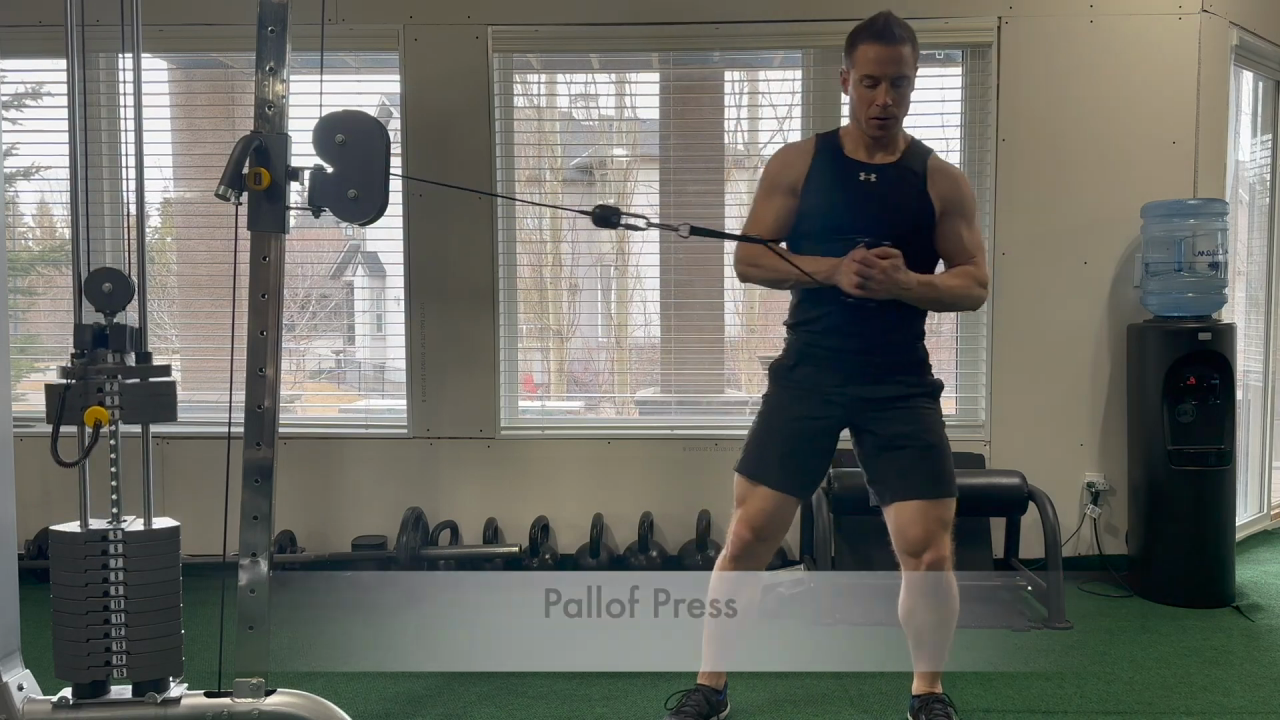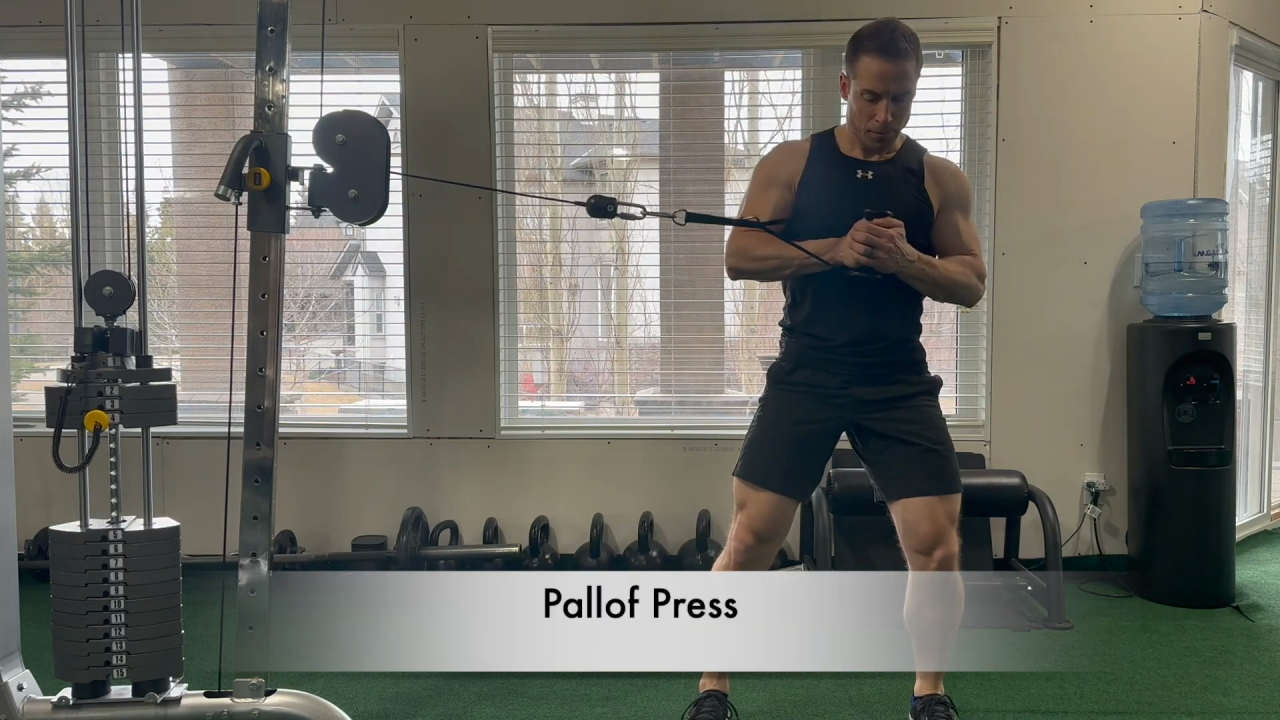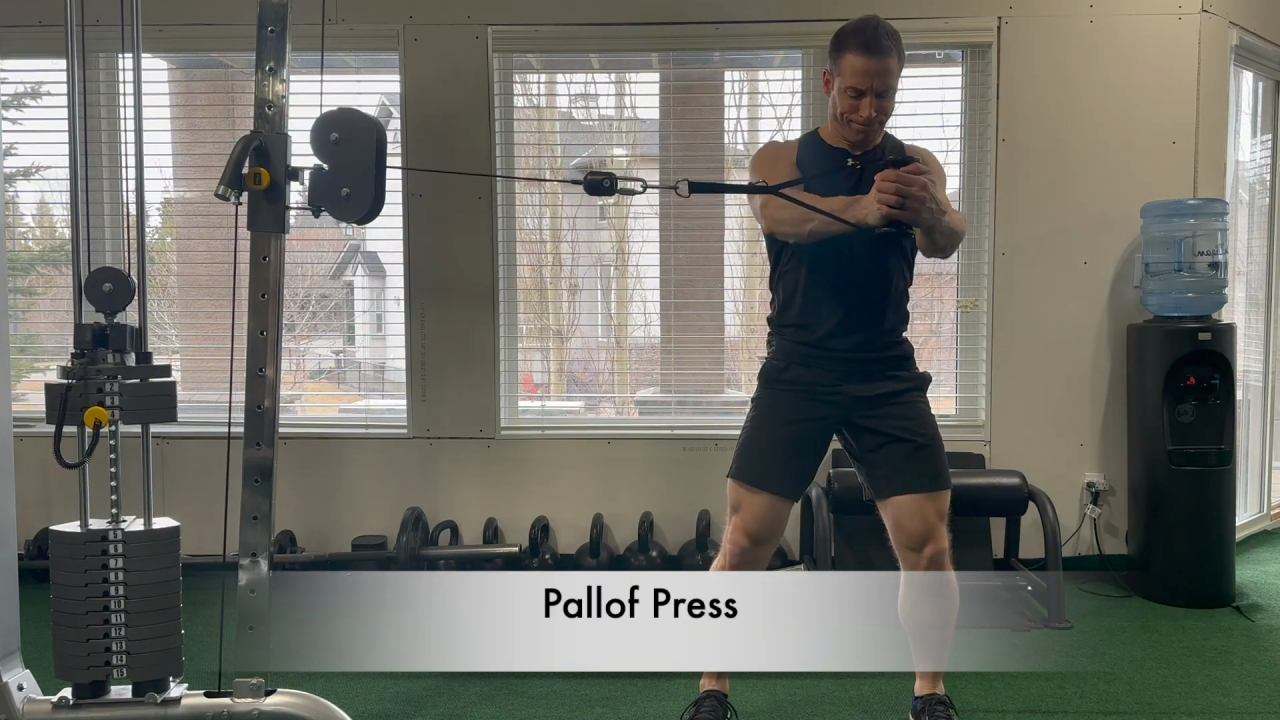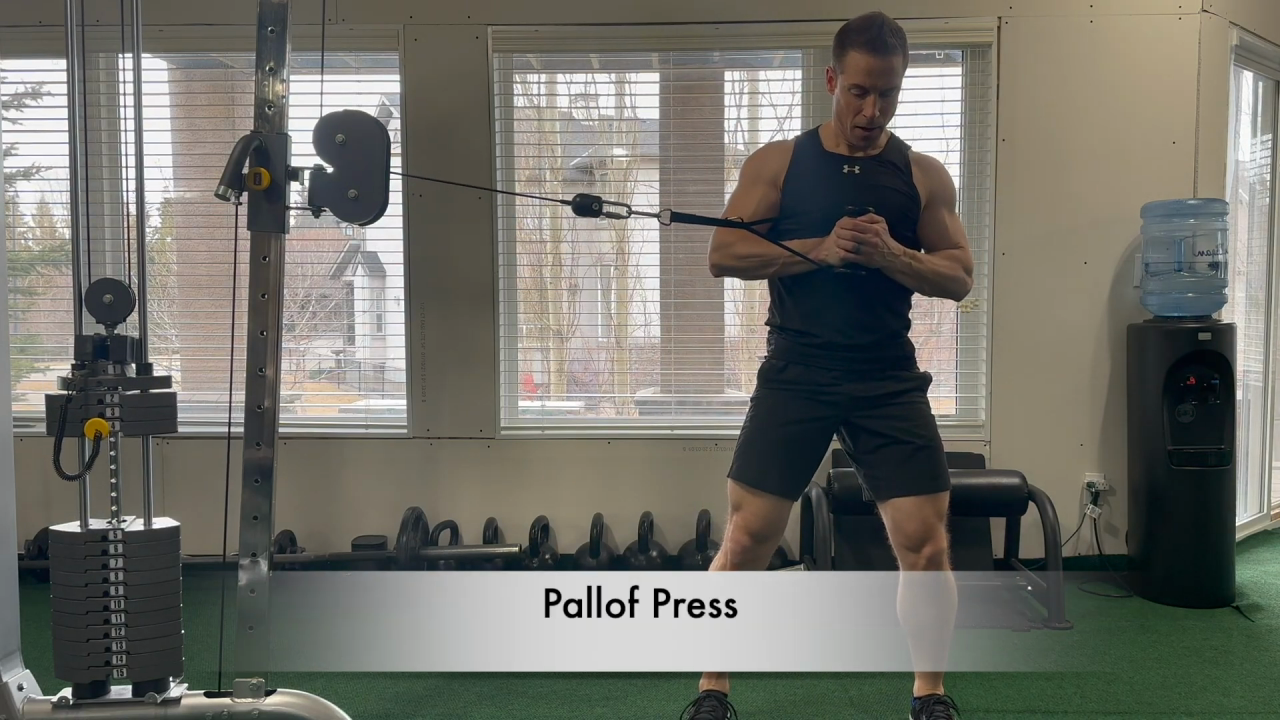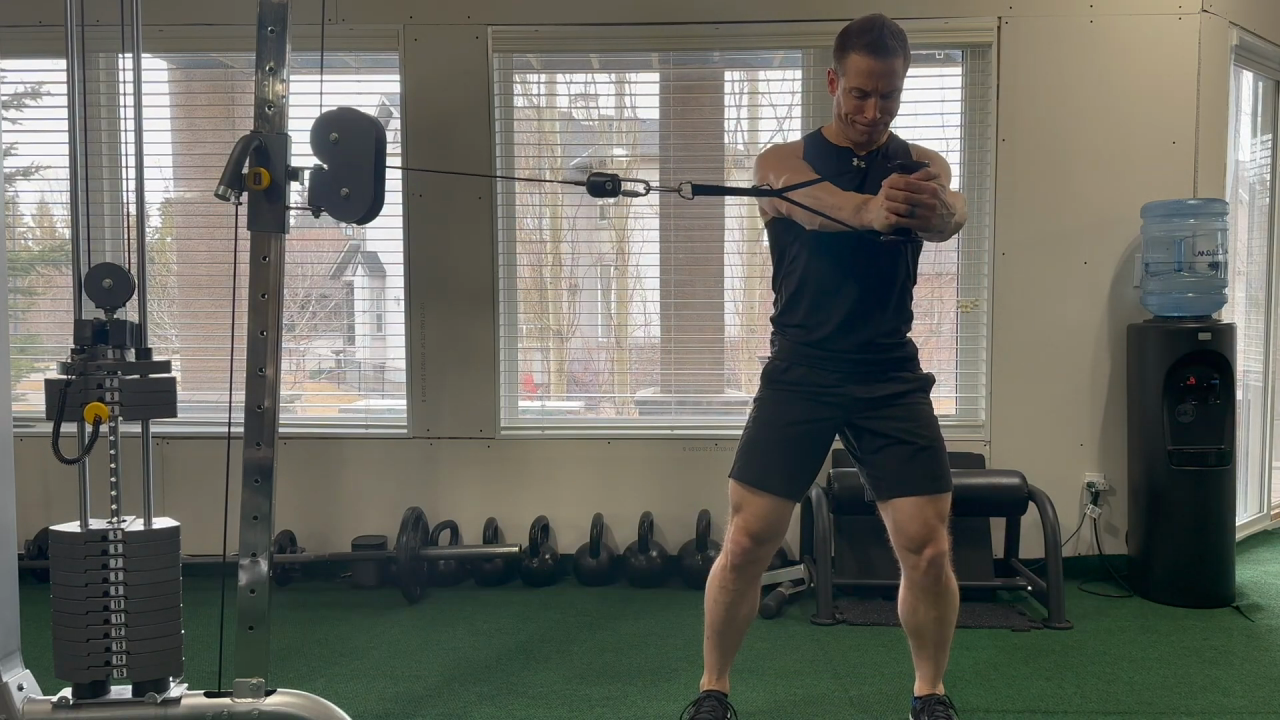
dt=1s
person 1, frame 1
left shoulder: (940, 179)
right shoulder: (797, 162)
left elbow: (974, 284)
right elbow: (748, 257)
left wrist: (905, 281)
right wrist: (834, 272)
left hip: (899, 386)
right hip: (806, 376)
left knee: (930, 555)
right knee: (749, 537)
person 1, frame 2
left shoulder: (940, 178)
right shoulder: (792, 162)
left elbow: (971, 283)
right elbow: (740, 255)
left wrist: (902, 258)
right wrist: (835, 249)
left hip: (899, 383)
right hip: (805, 376)
left knee: (937, 550)
right knee: (748, 541)
person 1, frame 3
left shoulder: (916, 162)
right shoulder: (781, 158)
left elbow: (947, 239)
right elbow: (790, 220)
left wrist: (928, 209)
right wrist: (862, 207)
left hip: (886, 376)
right hip: (797, 374)
left knee: (928, 546)
right knee: (743, 542)
person 1, frame 4
left shoulder: (923, 174)
right shoulder: (778, 162)
left elbow: (960, 276)
right elbow: (723, 254)
left wrist: (889, 253)
right wrist: (820, 247)
left hip: (888, 380)
right hip: (795, 375)
left knee: (926, 548)
right knee: (743, 543)
person 1, frame 5
left shoulder: (920, 161)
right shoulder: (786, 160)
left elbow: (951, 219)
right elbow: (816, 207)
left wrist: (934, 209)
right wrist: (872, 209)
left hip: (891, 378)
right hip: (799, 374)
left knee: (928, 549)
right knee: (744, 544)
